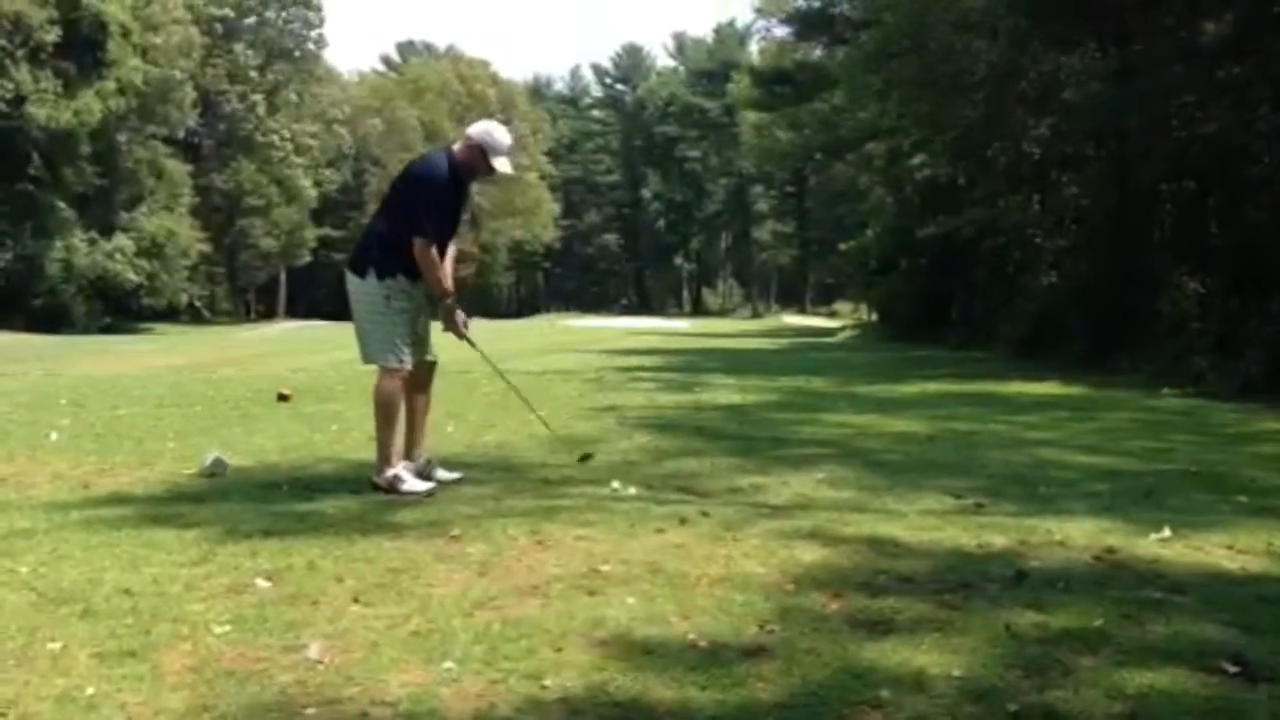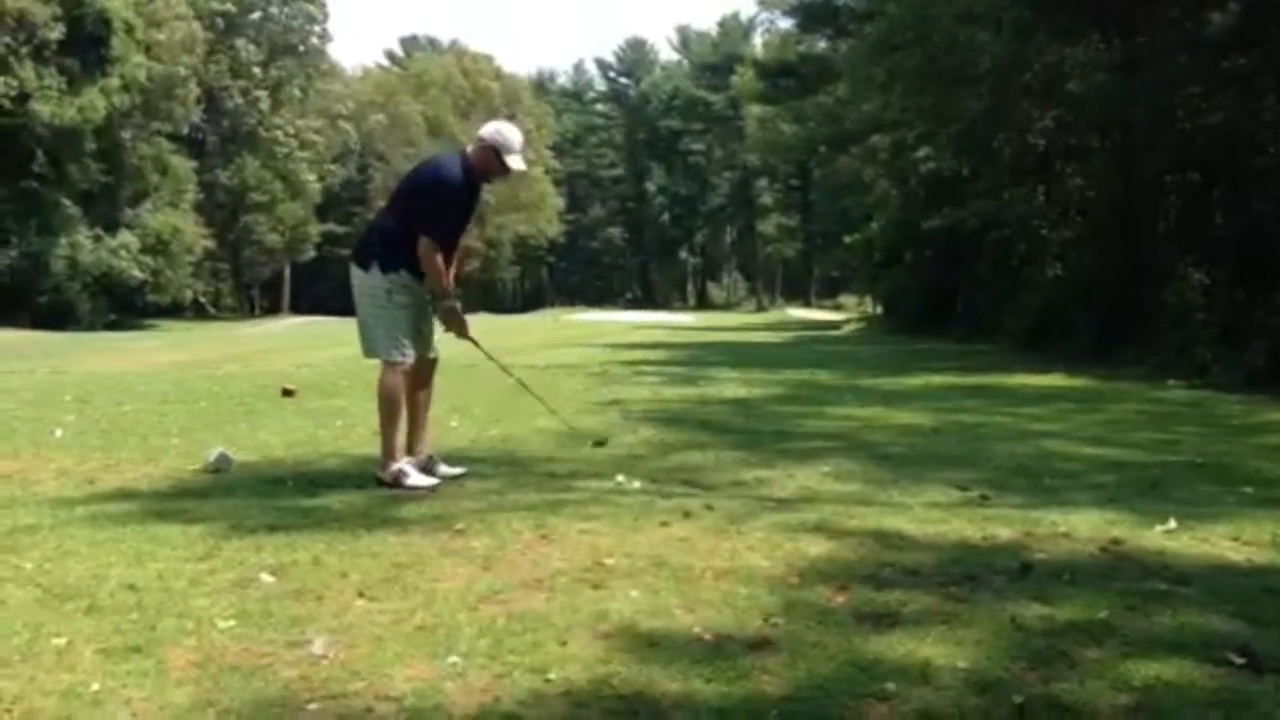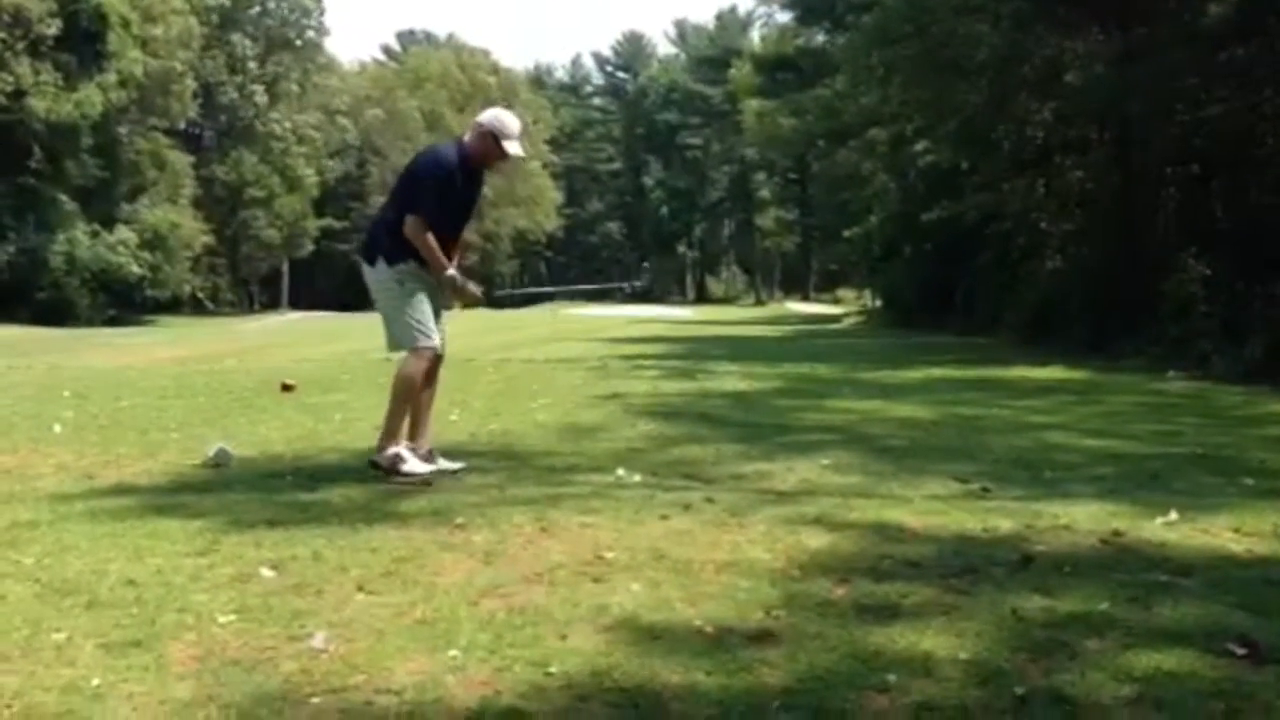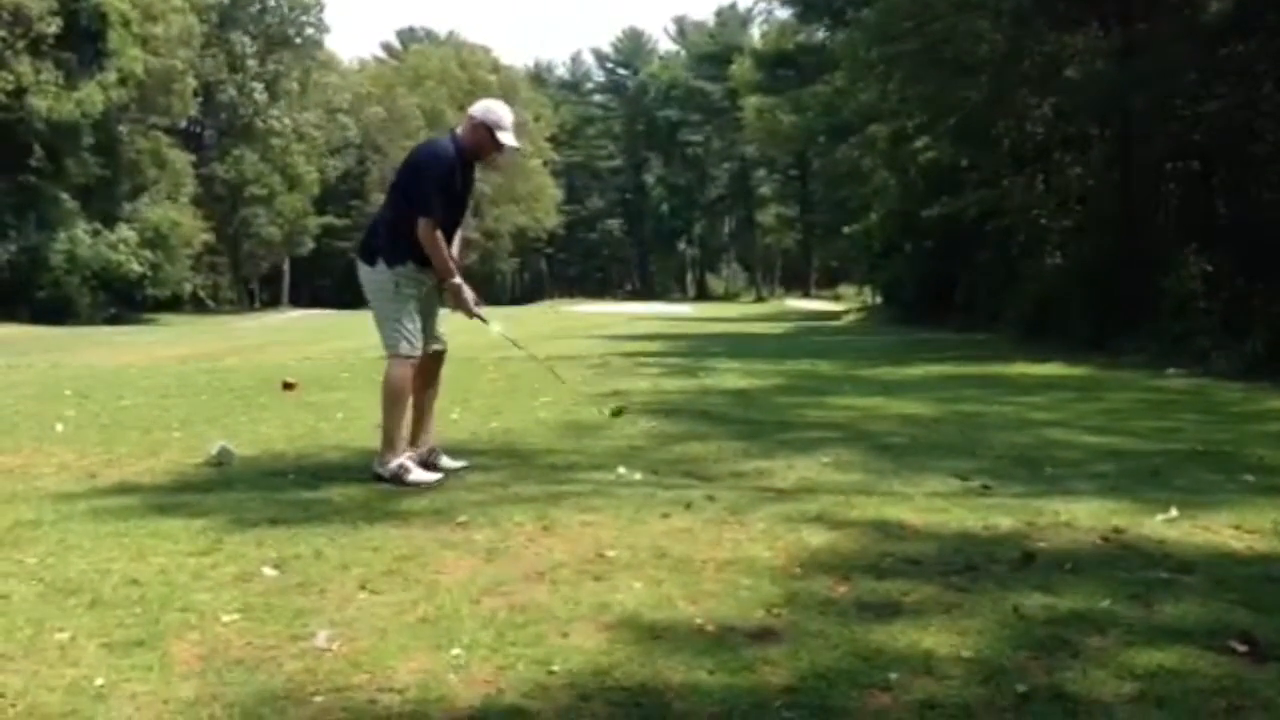
dt=0.3s
person 1, frame 1
left shoulder: (457, 179)
right shoulder: (433, 176)
left elbow: (445, 242)
right elbow: (423, 248)
left wrist: (448, 296)
right wrist: (447, 302)
left hip: (406, 279)
right hip: (378, 276)
left knee: (422, 363)
right knee: (395, 367)
left ankle: (415, 459)
right ankle: (387, 469)
person 1, frame 2
left shoulder: (467, 180)
right shoulder: (446, 178)
left elbow: (448, 246)
right elbow: (427, 249)
left wrist: (447, 297)
right wrist: (448, 303)
left hip: (409, 274)
right hip: (382, 271)
left knee: (424, 361)
right knee: (398, 362)
left ankle: (418, 455)
right ankle: (391, 463)
person 1, frame 3
left shoulder: (472, 172)
right shoulder: (439, 163)
right elbow: (414, 227)
left wrist: (452, 275)
right wrist: (449, 275)
left hip: (422, 267)
right hip: (391, 262)
left knee: (433, 353)
right knee: (423, 347)
left ankle: (419, 448)
right ankle: (388, 447)
person 1, frame 4
left shoulder: (463, 163)
right shoulder: (436, 157)
left elbow: (450, 226)
right elbow: (426, 229)
left wrist: (453, 276)
right wrist: (454, 282)
left hip: (418, 266)
right hip: (390, 264)
left knee: (432, 352)
right knee: (406, 354)
left ankle: (421, 447)
right ankle: (390, 458)
